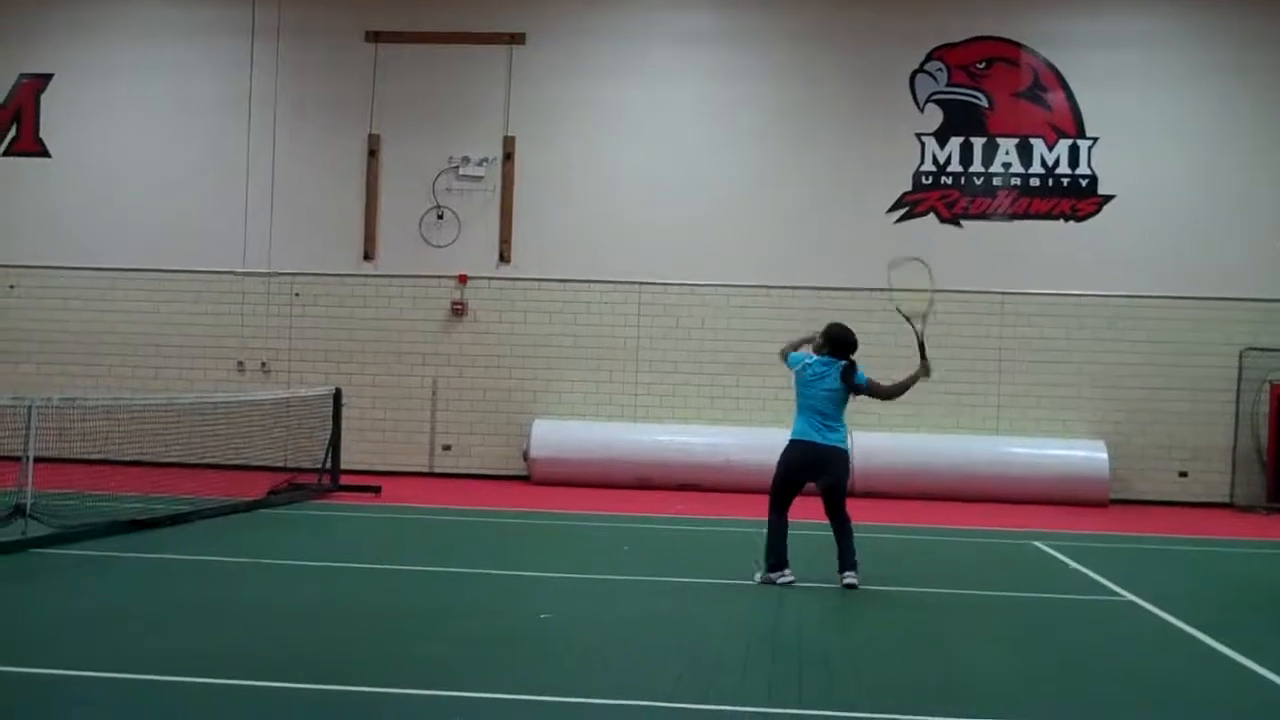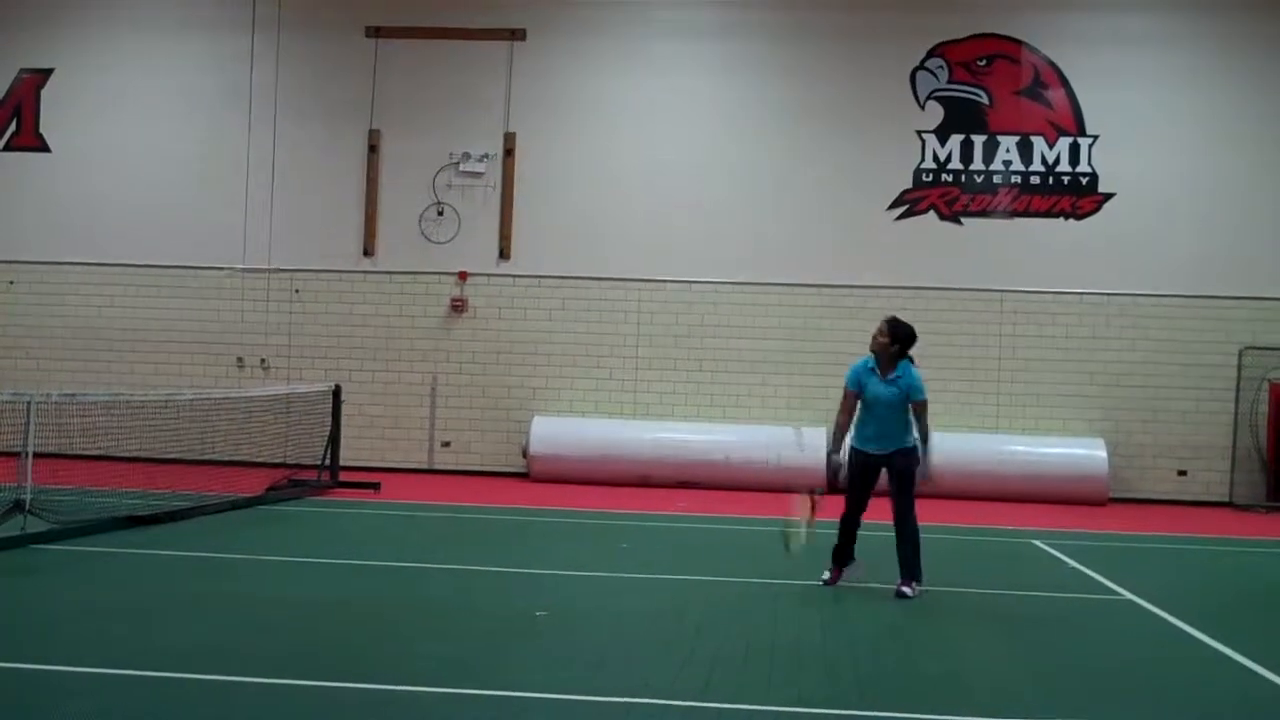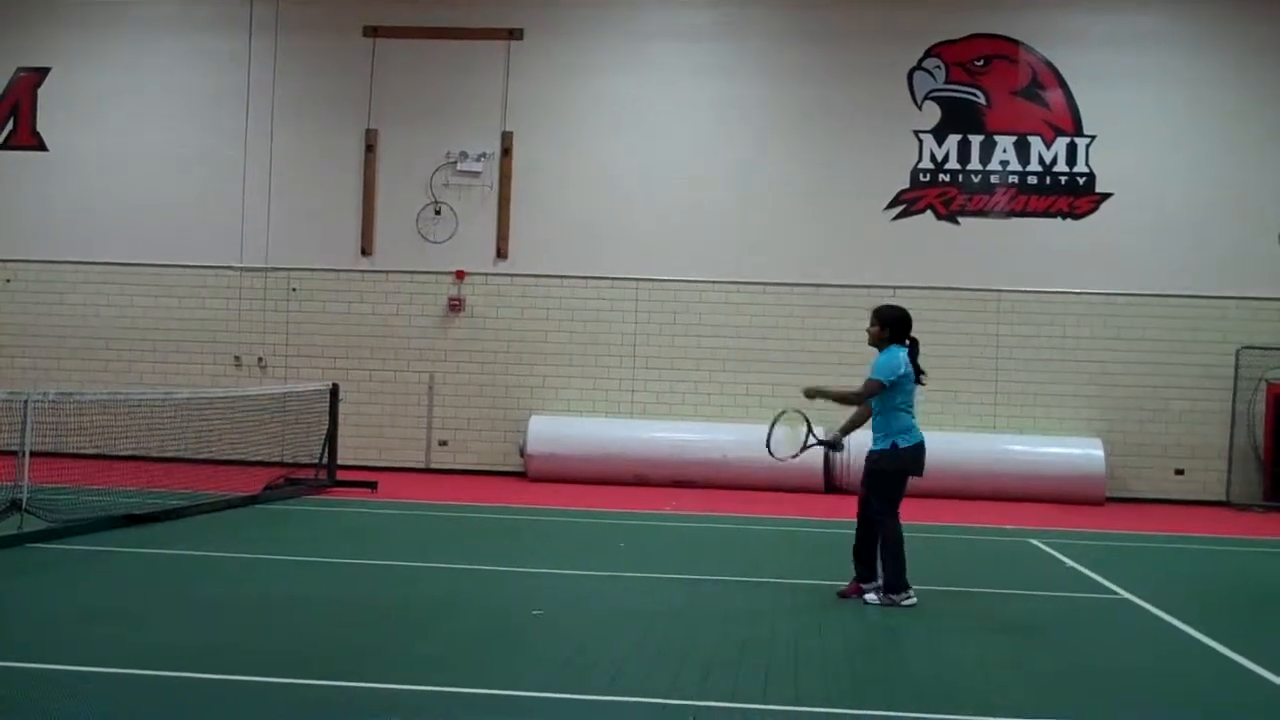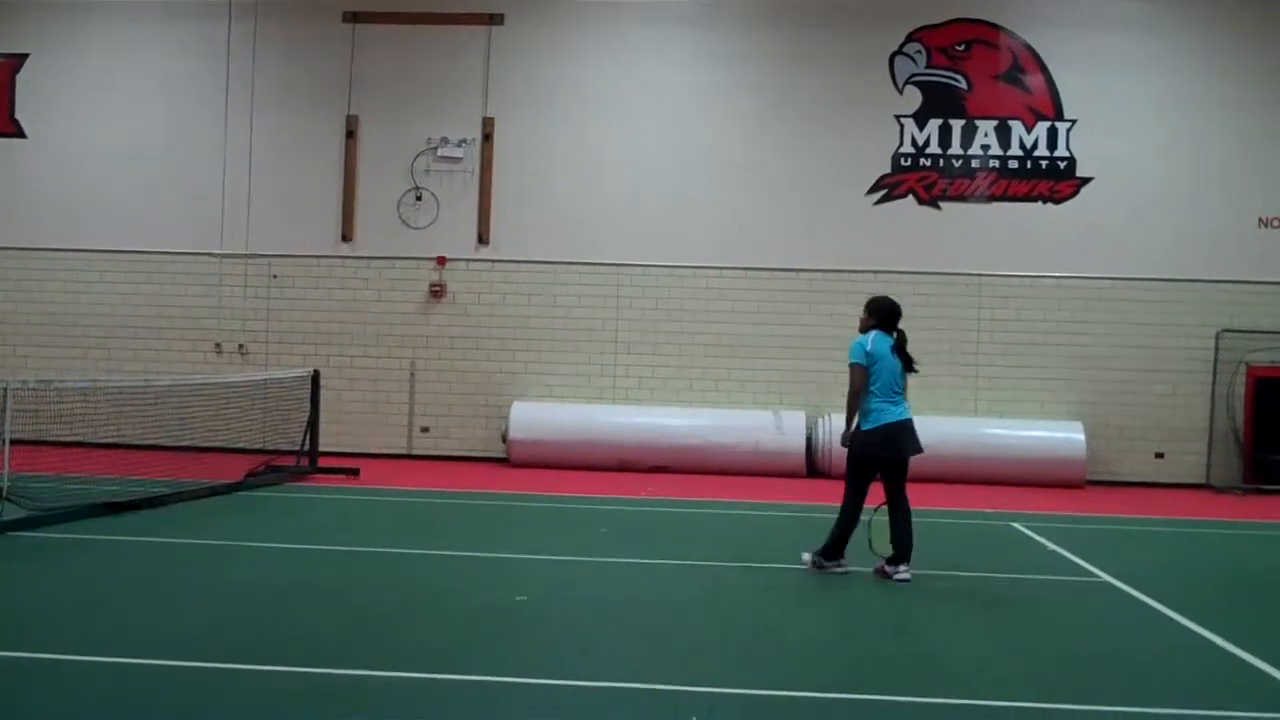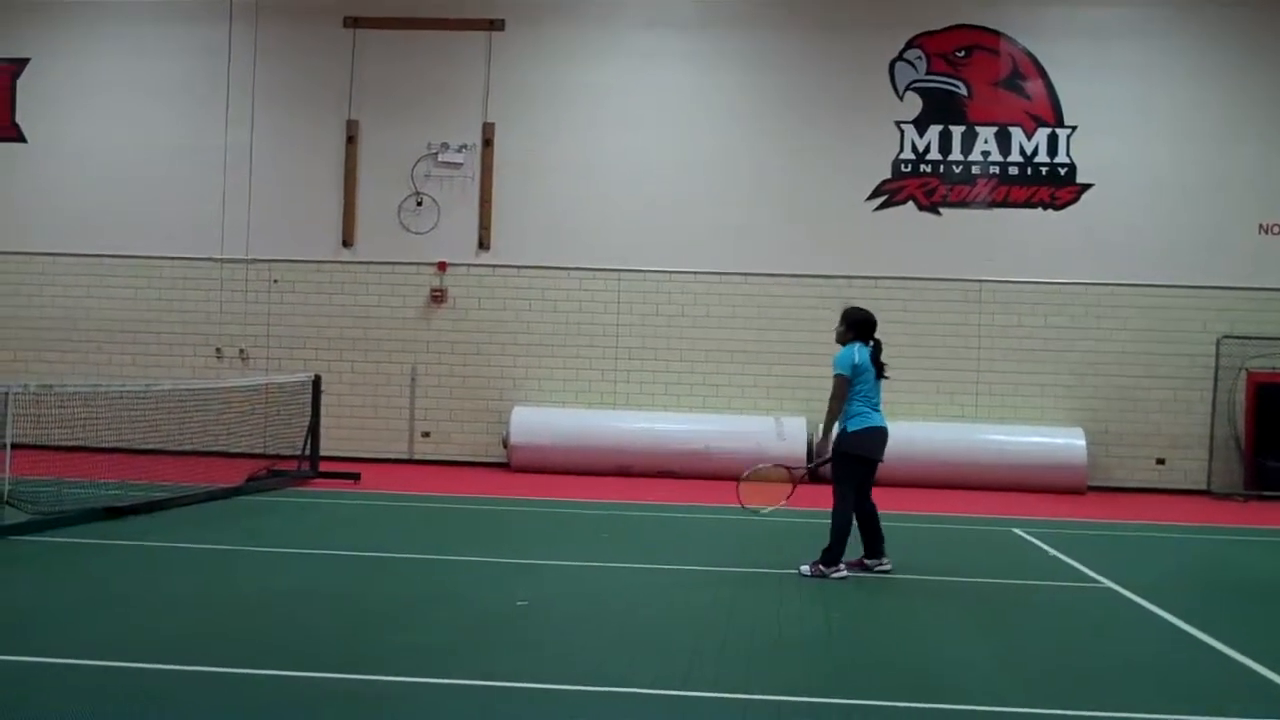
dt=1s
person 1, frame 1
left shoulder: (803, 362)
right shoulder: (849, 374)
left elbow: (784, 351)
right elbow: (887, 393)
left wrist: (802, 340)
right wrist: (918, 374)
left hip: (801, 447)
right hip: (835, 453)
left knee: (778, 507)
right knee: (837, 512)
left ankle: (777, 569)
right ankle: (849, 570)
person 1, frame 2
left shoulder: (909, 376)
right shoulder: (860, 369)
left elbow: (921, 419)
right elbow: (845, 412)
left wrist: (925, 458)
right wrist: (833, 452)
left hip: (901, 451)
right hip: (864, 450)
left knee: (904, 513)
right knee: (853, 508)
left ankle: (910, 578)
right ankle: (841, 562)
person 1, frame 3
left shoulder: (890, 361)
right shoulder: (891, 359)
left elbow: (861, 396)
right elbow: (870, 406)
left wrist: (821, 392)
right wrist: (841, 432)
left hip: (898, 449)
right hip: (887, 448)
left knee: (885, 516)
right knee: (867, 513)
left ankle: (898, 589)
right ankle: (865, 578)
person 1, frame 4
left shoulder: (863, 344)
right shoulder: (897, 348)
left elbow: (857, 389)
left wrist: (848, 428)
left hip: (873, 430)
right hip: (901, 428)
left knee: (854, 496)
right knee: (897, 496)
left ankle: (831, 556)
right ankle: (900, 563)
person 1, frame 5
left shoulder: (846, 355)
right shoulder: (868, 355)
left elbow: (838, 399)
left wrist: (825, 436)
right wrist: (835, 438)
left hip: (857, 433)
right hip: (875, 431)
left knee: (843, 497)
right knee: (860, 495)
left ankle: (831, 562)
right ankle: (876, 556)
